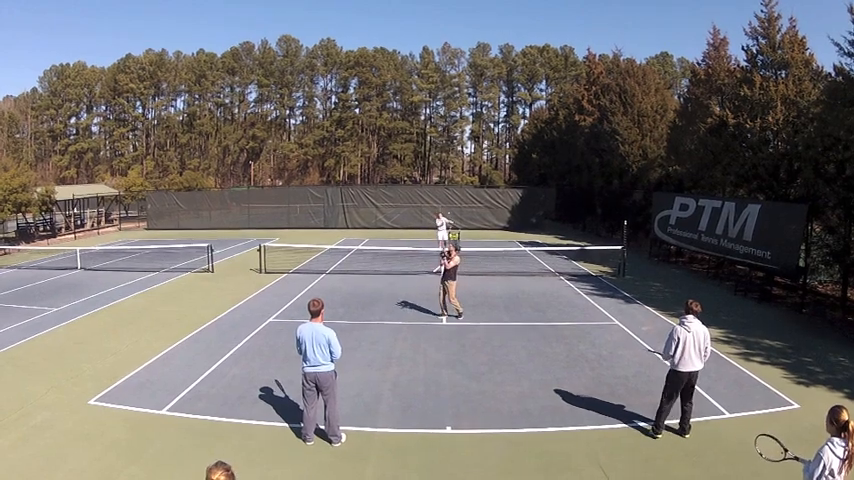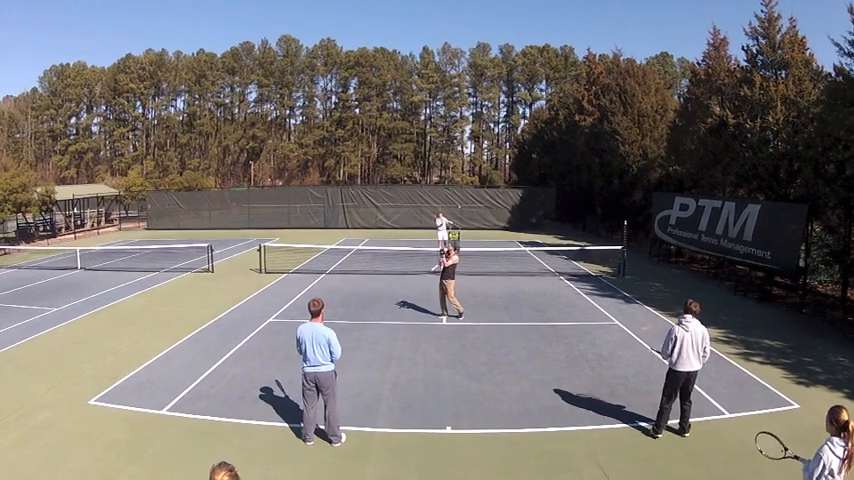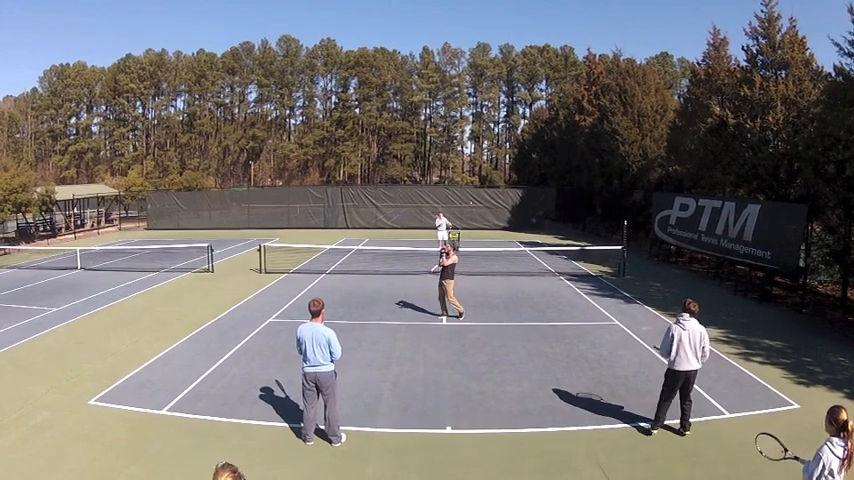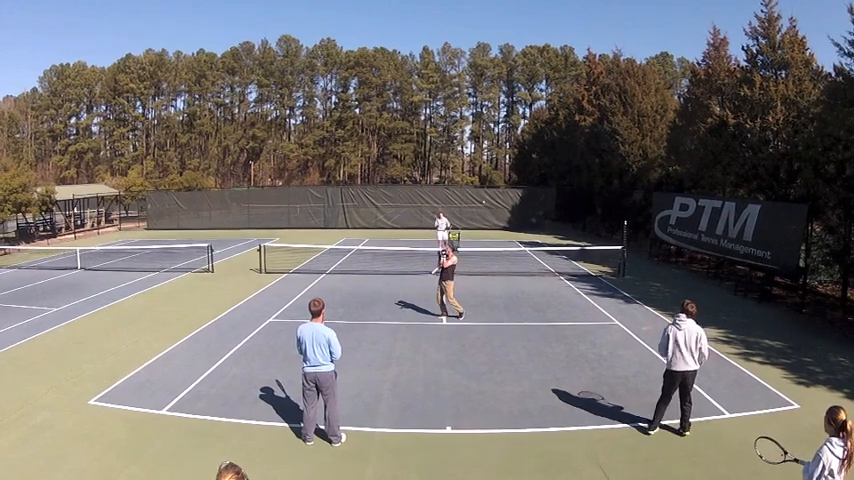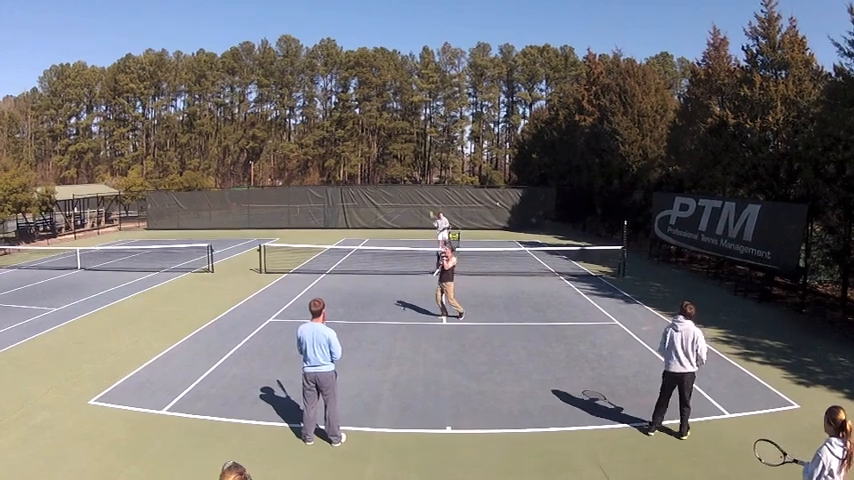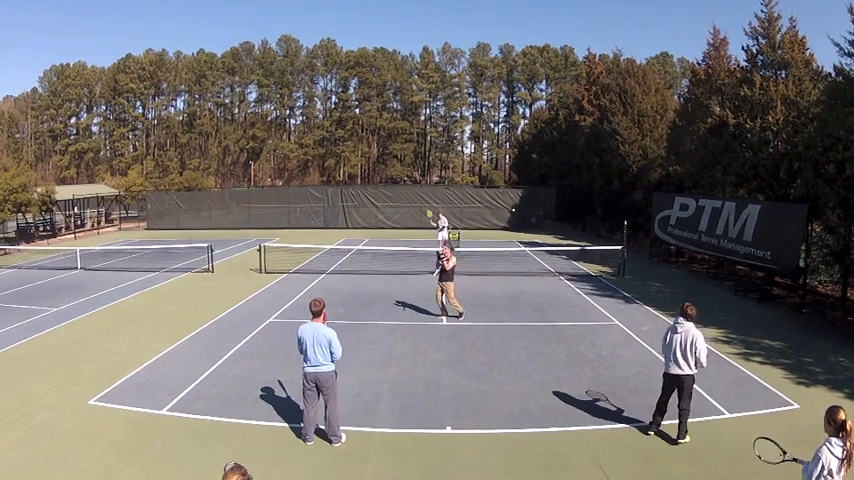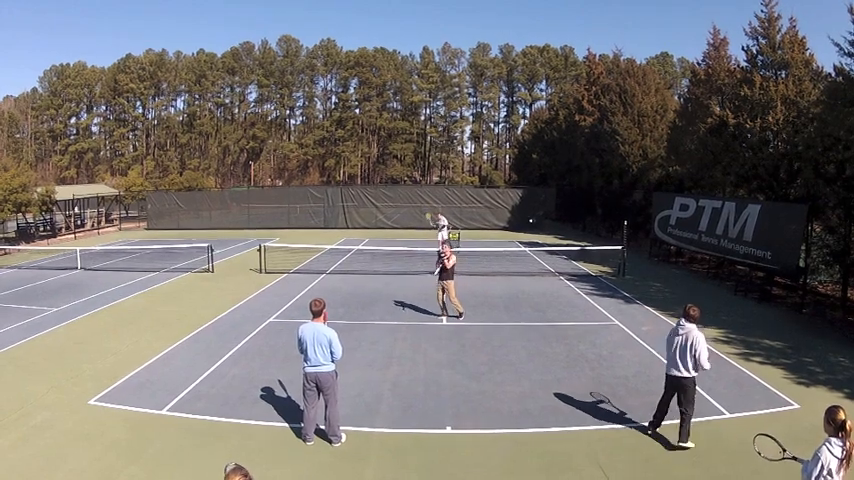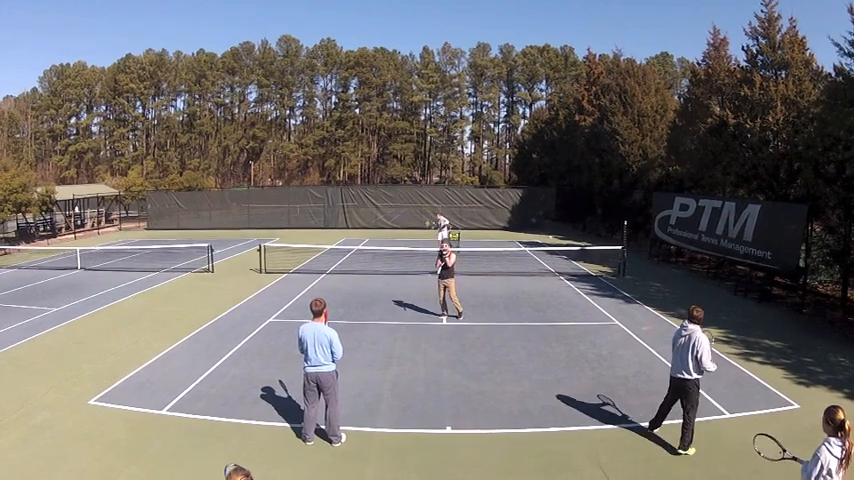
dt=0.1s
person 1, frame 1
left shoulder: (300, 330)
right shoulder: (328, 332)
left elbow: (299, 351)
right elbow: (337, 355)
left hip: (308, 372)
right hip: (326, 373)
left knee: (309, 405)
right knee: (331, 406)
left ankle: (308, 436)
right ankle: (335, 438)
person 1, frame 2
left shoulder: (301, 330)
right shoulder: (328, 332)
left elbow: (300, 351)
right elbow: (337, 356)
left hip: (308, 372)
right hip: (326, 372)
left knee: (309, 406)
right knee: (331, 406)
left ankle: (308, 436)
right ankle: (335, 438)
person 1, frame 3
left shoulder: (301, 330)
right shoulder: (328, 332)
left elbow: (300, 351)
right elbow: (336, 356)
left hip: (308, 372)
right hip: (326, 373)
left knee: (309, 406)
right knee: (331, 406)
left ankle: (308, 436)
right ankle: (335, 438)
person 1, frame 4
left shoulder: (301, 329)
right shoulder: (328, 332)
left elbow: (300, 351)
right elbow: (336, 356)
left hip: (308, 372)
right hip: (326, 373)
left knee: (309, 406)
right knee: (331, 406)
left ankle: (308, 436)
right ankle: (335, 437)
person 1, frame 5
left shoulder: (301, 330)
right shoulder: (329, 332)
left elbow: (300, 350)
right elbow: (336, 356)
left hip: (308, 372)
right hip: (326, 373)
left knee: (309, 406)
right knee: (331, 406)
left ankle: (308, 436)
right ankle: (335, 438)
person 1, frame 6
left shoulder: (302, 329)
right shoulder: (329, 333)
left elbow: (301, 350)
right elbow: (337, 356)
left hip: (308, 372)
right hip: (326, 373)
left knee: (309, 406)
right knee: (331, 406)
left ankle: (308, 436)
right ankle: (335, 437)
person 1, frame 7
left shoulder: (302, 329)
right shoulder: (329, 332)
left elbow: (301, 350)
right elbow: (337, 356)
left hip: (309, 372)
right hip: (327, 373)
left knee: (309, 406)
right knee: (331, 406)
left ankle: (308, 436)
right ankle: (335, 438)
person 1, frame 8
left shoulder: (303, 329)
right shoulder: (330, 332)
left elbow: (302, 350)
right elbow: (338, 356)
left hip: (309, 372)
right hip: (327, 373)
left knee: (310, 406)
right knee: (332, 406)
left ankle: (308, 436)
right ankle: (335, 437)
person 2, frame 1
left shoulder: (678, 329)
right shoulder: (704, 330)
left elbow: (667, 352)
right elbow: (707, 353)
left wrist: (665, 357)
left hip: (678, 370)
right hip: (694, 371)
left knee: (667, 400)
right knee: (687, 401)
left ankle: (658, 429)
right ankle: (685, 429)
person 2, frame 2
left shoulder: (676, 329)
right shoulder: (702, 330)
left elbow: (665, 352)
right elbow: (706, 353)
left wrist: (665, 356)
left hip: (676, 370)
right hip: (693, 371)
left knee: (667, 400)
right knee: (686, 400)
left ankle: (658, 429)
right ankle: (684, 428)
person 2, frame 3
left shoulder: (673, 328)
right shoulder: (701, 330)
left elbow: (663, 351)
right elbow: (705, 353)
left wrist: (672, 356)
left hip: (675, 369)
right hip: (692, 370)
left knee: (665, 398)
right knee: (686, 399)
left ankle: (656, 425)
right ankle: (685, 427)
person 2, frame 4
left shoulder: (670, 328)
right shoulder: (698, 330)
left elbow: (662, 351)
right elbow: (704, 354)
right wrist: (697, 364)
left hip: (673, 370)
right hip: (690, 371)
left knee: (665, 398)
right knee: (686, 400)
left ankle: (653, 426)
right ankle: (685, 428)
person 2, frame 5
left shoulder: (669, 329)
right shoulder: (696, 332)
left elbow: (661, 350)
right elbow: (702, 356)
right wrist: (697, 364)
left hip: (670, 371)
right hip: (688, 373)
left knee: (663, 399)
right knee: (685, 402)
left ankle: (653, 426)
right ankle: (684, 431)
person 2, frame 6
left shoulder: (670, 330)
right shoulder: (696, 334)
left elbow: (664, 351)
right elbow: (701, 359)
right wrist: (696, 366)
left hip: (670, 372)
right hip: (687, 375)
left knee: (663, 400)
right knee: (684, 406)
left ankle: (653, 426)
right ankle: (682, 435)
person 2, frame 7
left shoulder: (673, 331)
right shoulder: (697, 336)
right elbow: (702, 362)
right wrist: (707, 366)
left hip: (671, 374)
right hip: (687, 378)
left knee: (664, 401)
right knee: (686, 409)
left ankle: (653, 426)
right ankle: (683, 440)
person 2, frame 8
left shoulder: (678, 333)
right shoulder: (700, 338)
right elbow: (705, 364)
right wrist: (713, 366)
left hip: (675, 376)
right hip: (690, 380)
left knee: (667, 402)
right knee: (689, 413)
left ankle: (654, 425)
right ankle: (684, 446)
